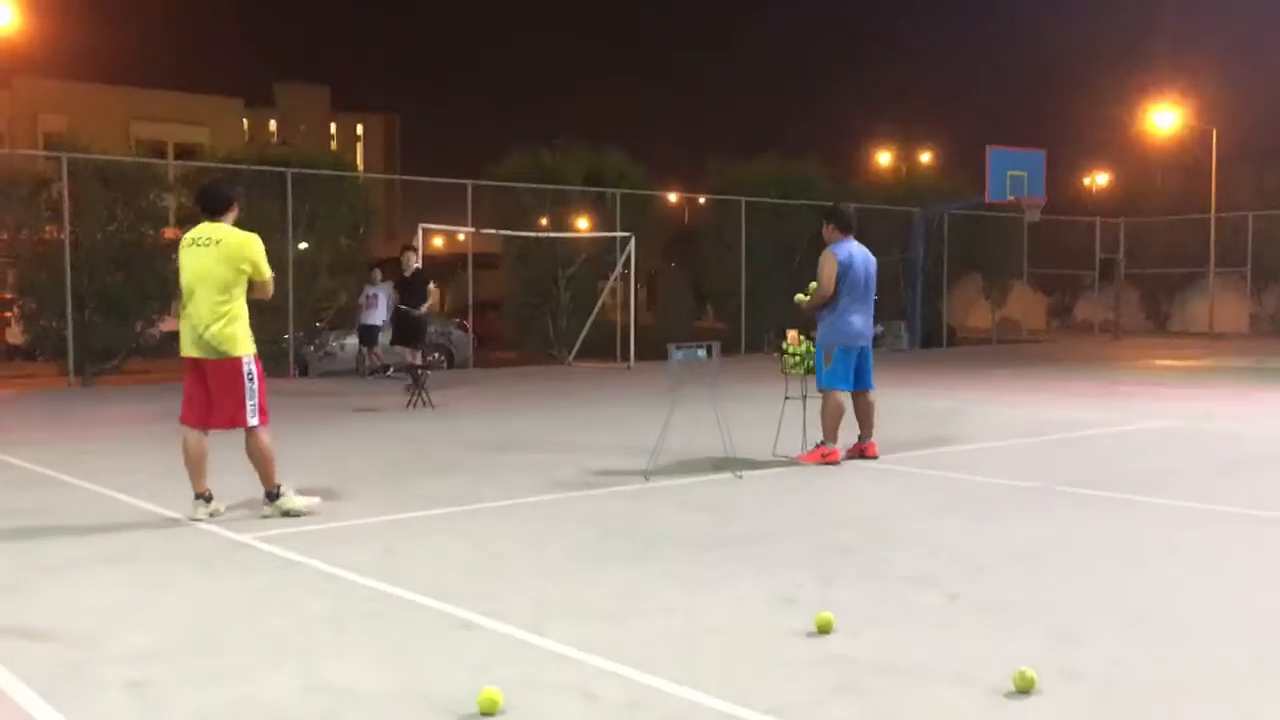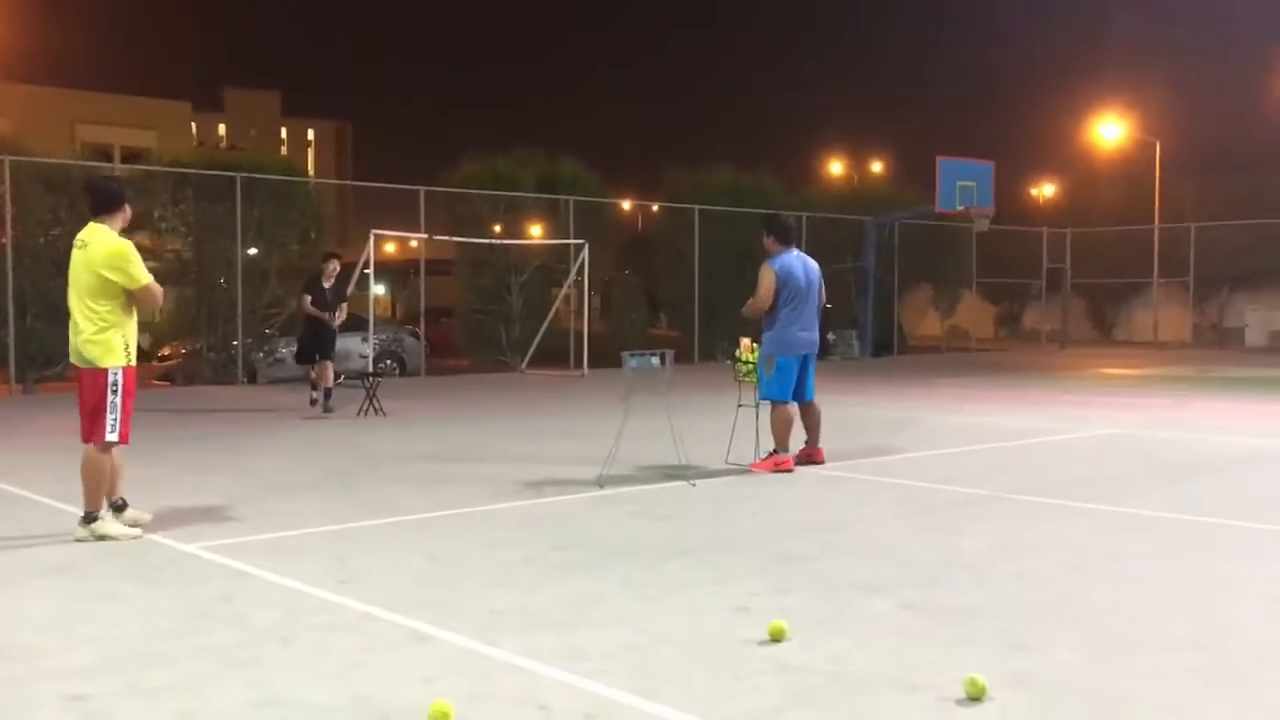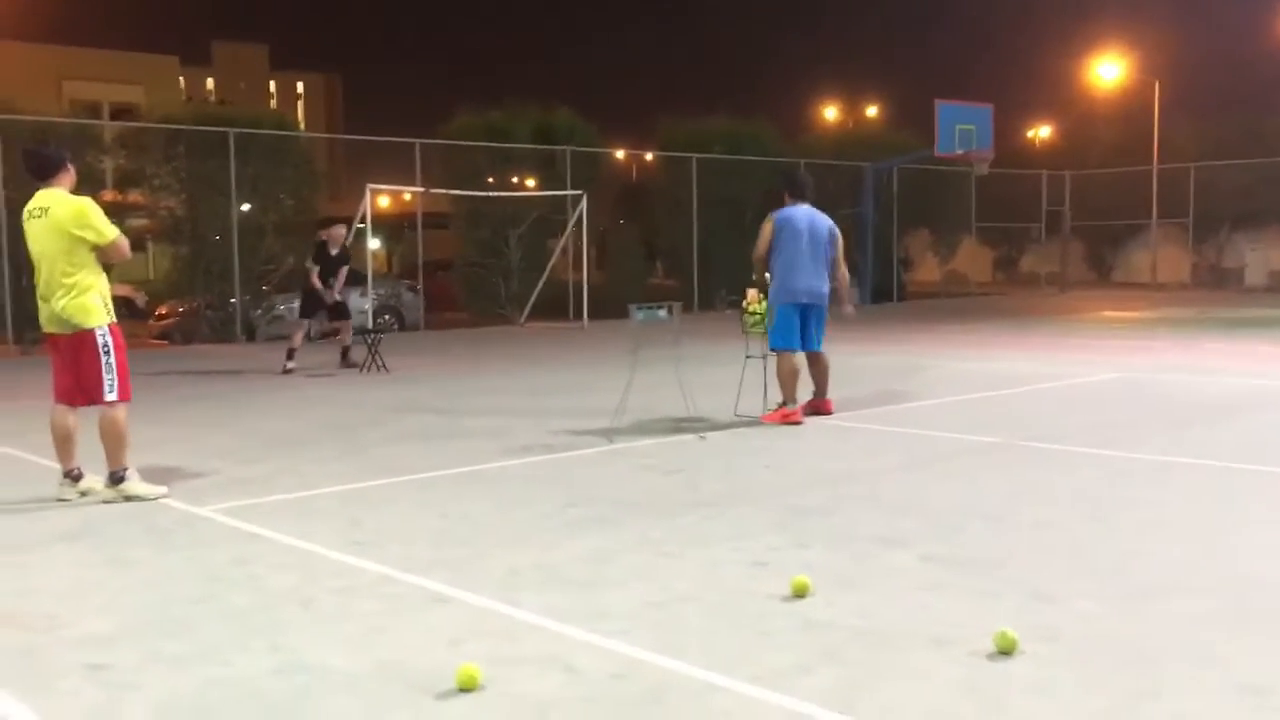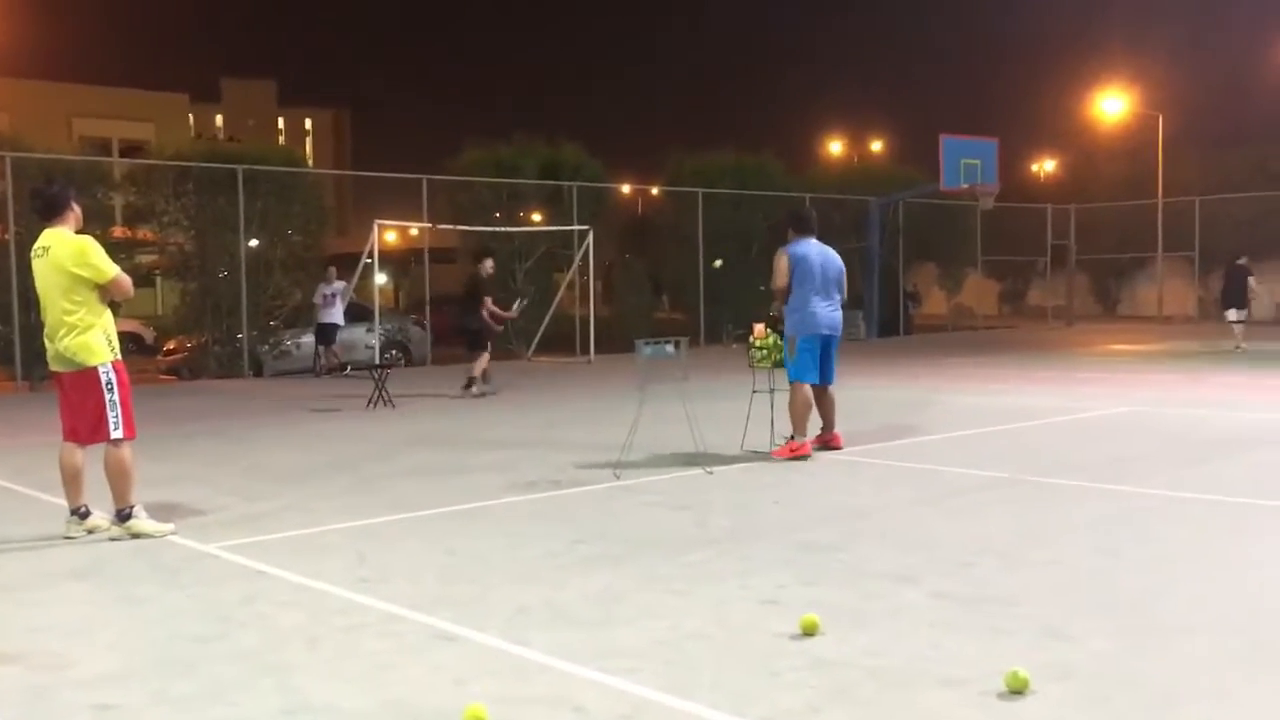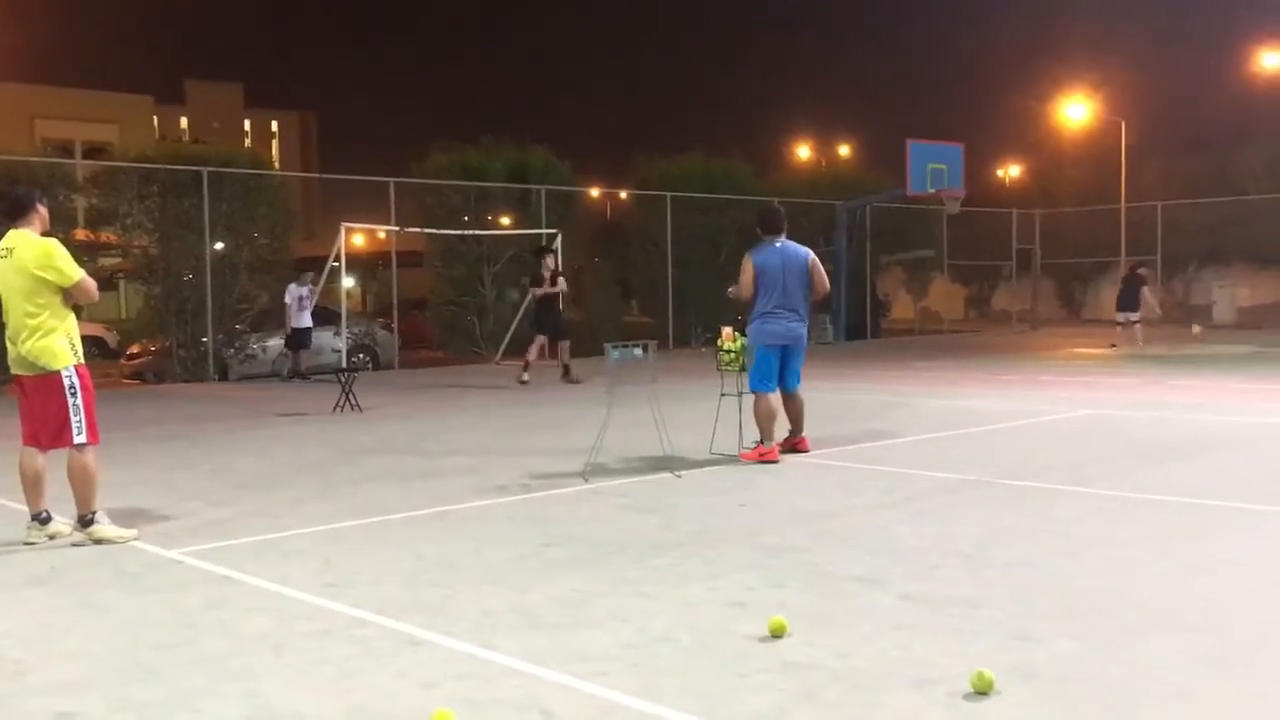
dt=1s
person 1, frame 1
left shoulder: (187, 242)
right shoulder: (245, 241)
right elbow: (265, 290)
left wrist: (232, 285)
left hip: (193, 345)
right hip: (231, 345)
left knee: (194, 424)
right knee: (254, 423)
left ankle: (201, 499)
right ankle: (275, 495)
person 1, frame 2
left shoulder: (84, 240)
right shoulder: (117, 248)
right elbow: (154, 299)
left wrist: (130, 289)
right wrist: (145, 287)
left hip: (87, 349)
right hip: (109, 353)
left knee: (100, 438)
right knee: (103, 439)
left ankle: (117, 505)
right ankle: (93, 519)
person 1, frame 3
left shoulder: (31, 211)
right shoulder: (78, 207)
right elbow: (121, 251)
left wrist: (89, 249)
left hip: (55, 316)
right hip: (89, 315)
left knee: (65, 400)
right knee: (113, 399)
left ankle: (71, 477)
right ankle: (120, 478)
person 1, frame 4
left shoulder: (40, 249)
right shoulder: (80, 245)
right elbow: (124, 289)
left wrist: (98, 289)
right wrist: (105, 283)
left hip: (63, 353)
right hip: (93, 352)
left knee: (73, 438)
right knee: (118, 436)
left ankle: (78, 515)
right ankle: (127, 515)
person 1, frame 5
right shoulder: (44, 247)
right elbow: (89, 292)
left wrist: (61, 289)
right wrist: (70, 285)
right hip: (56, 356)
left knee: (34, 443)
right knee: (81, 441)
left ankle: (39, 521)
right ankle: (89, 521)
person 2, frame 1
left shoulder: (832, 254)
right shoulder: (867, 255)
left elbow: (826, 291)
left wrist: (808, 304)
left hip: (836, 332)
right hip: (862, 330)
left knee: (832, 389)
right knee: (861, 389)
left ankle: (829, 448)
right ankle: (866, 443)
person 2, frame 2
left shoulder: (772, 267)
right shoulder: (811, 264)
left elbow: (762, 304)
right elbow: (821, 300)
left wrist: (746, 310)
left hip: (781, 342)
right hip: (808, 340)
left knee: (779, 400)
right knee: (805, 398)
left ankle: (781, 456)
right ankle: (813, 449)
person 2, frame 3
left shoulder: (777, 218)
right shoulder: (828, 223)
left elbow: (760, 253)
right elbow: (839, 266)
left wrist: (761, 273)
right wrist: (844, 300)
left hip: (786, 291)
right hip: (818, 292)
left knee: (785, 349)
right knee: (814, 348)
left ankle: (790, 408)
right ankle: (822, 400)
person 2, frame 4
left shoulder: (787, 252)
right shoulder: (834, 255)
left elbow: (779, 285)
right elbow: (842, 294)
left wrist: (781, 302)
left hip: (804, 324)
right hip: (832, 323)
left knee: (800, 382)
right knee: (821, 383)
left ankle: (799, 442)
right ankle: (829, 434)
person 2, frame 5
left shoulder: (753, 257)
right shoulder: (805, 254)
left elbow: (746, 294)
right elbow: (823, 289)
left wrist: (734, 291)
left hip: (765, 330)
right hip: (796, 330)
left knee: (763, 390)
right knee: (790, 388)
left ankle: (767, 446)
right ankle: (797, 438)
